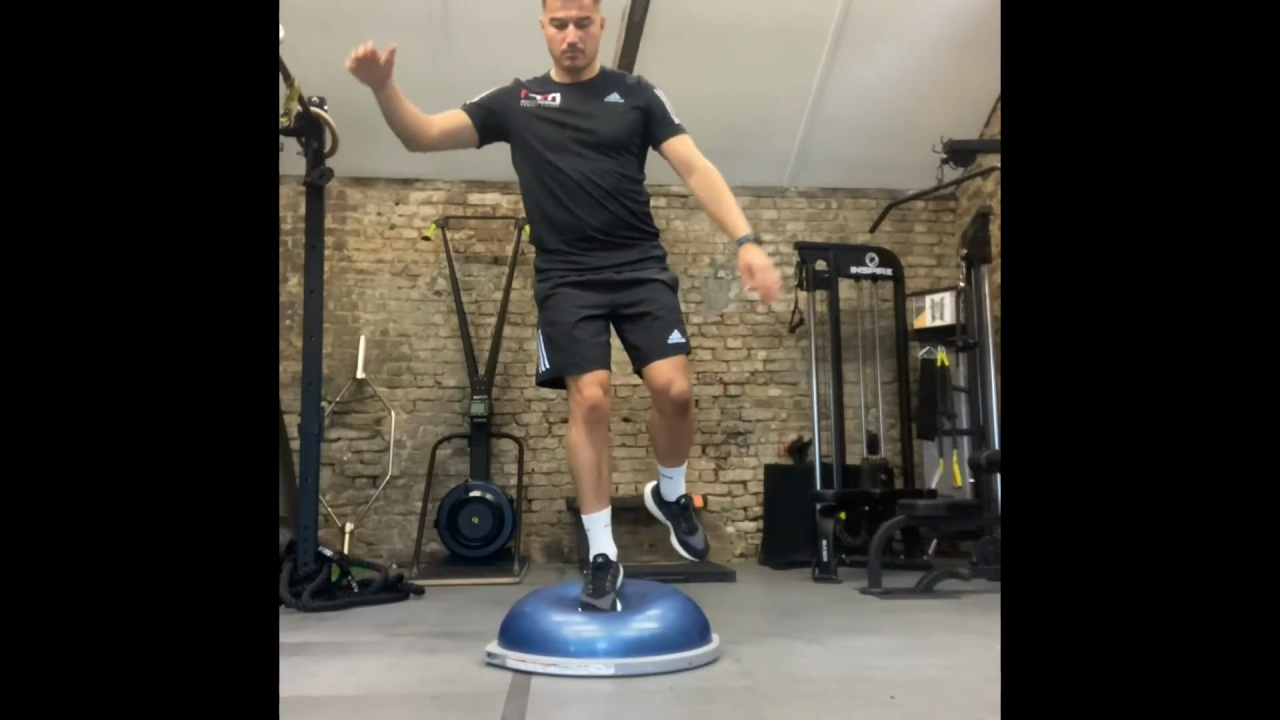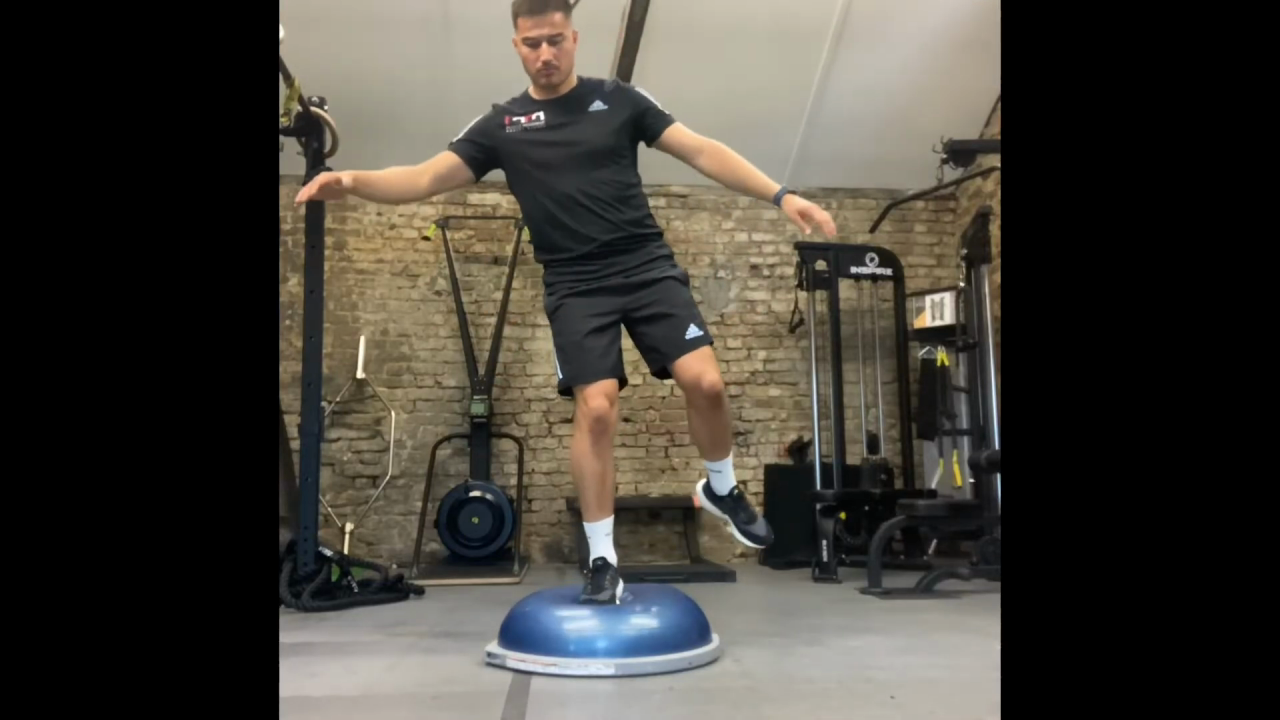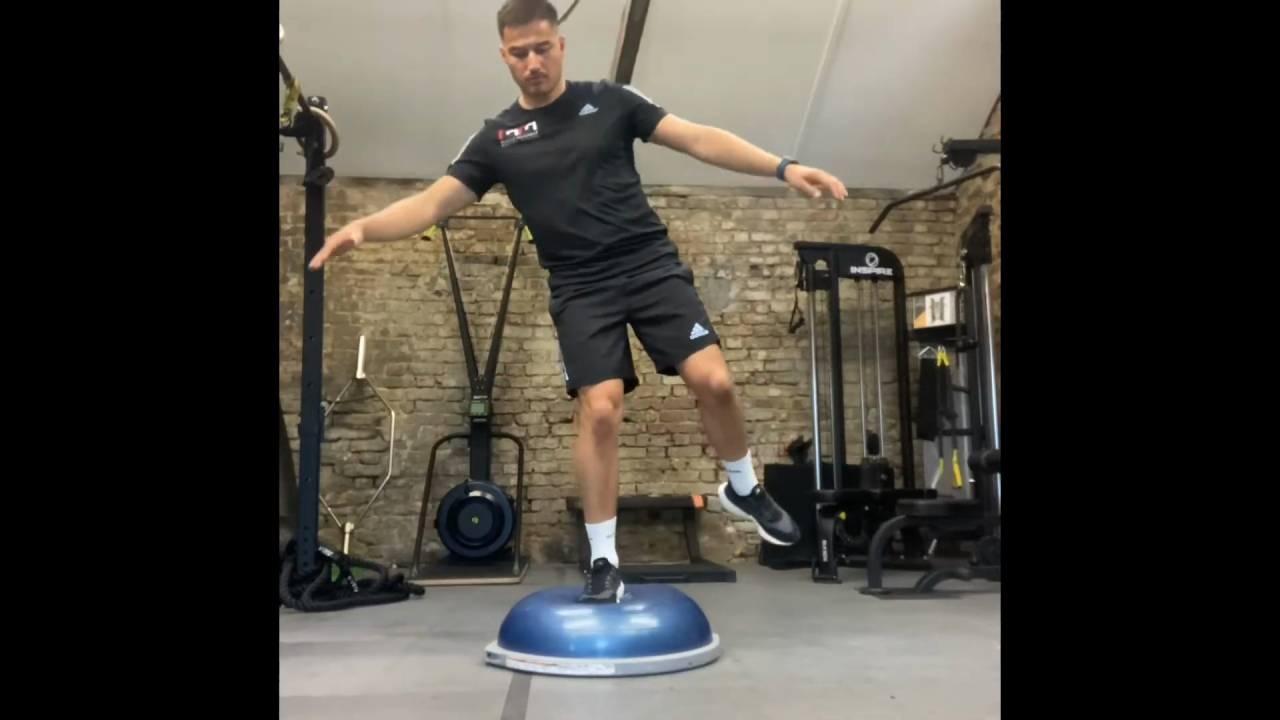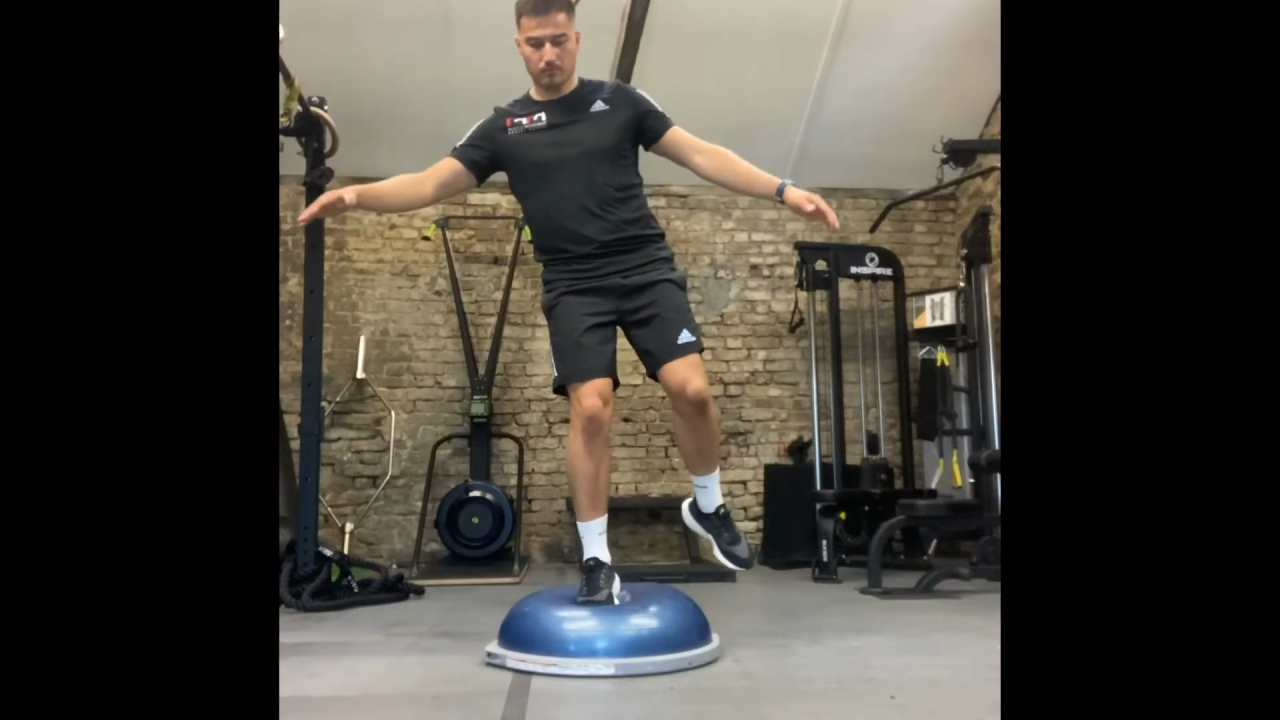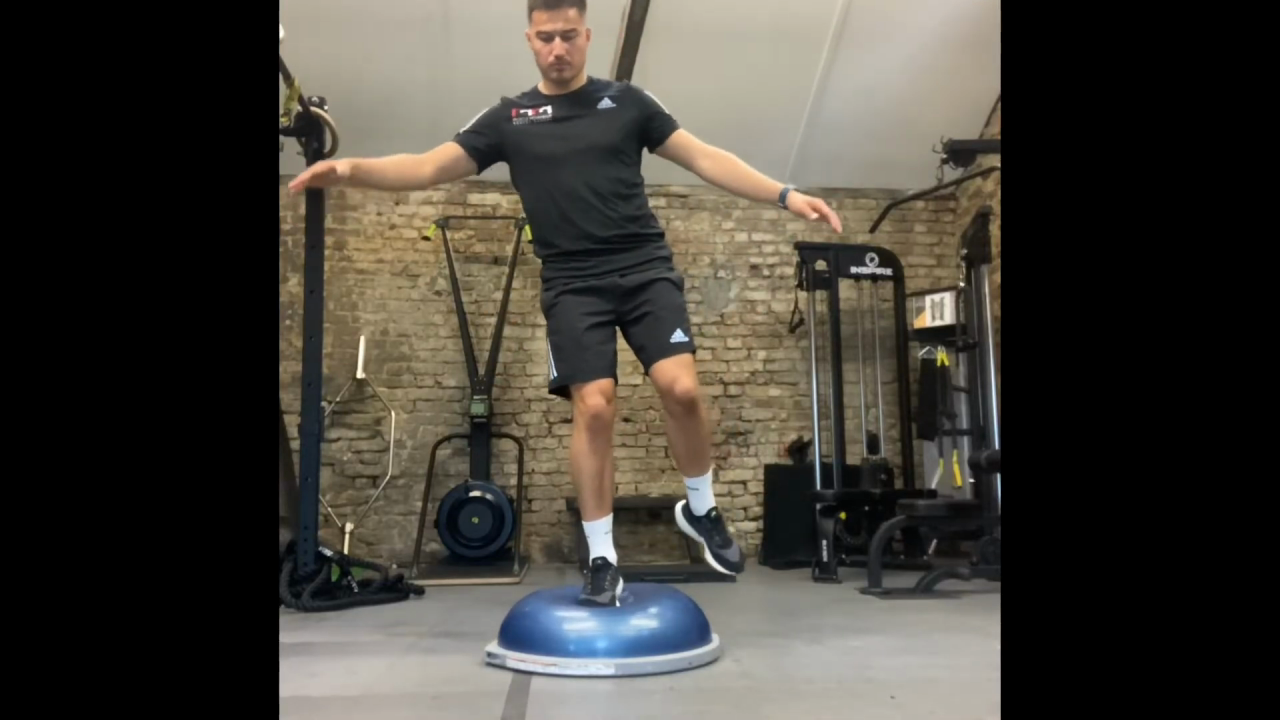
dt=0.5s
person 1, frame 1
left shoulder: (637, 95)
right shoulder: (516, 99)
left elbow: (695, 169)
right elbow: (423, 132)
left wrist: (746, 239)
right wrist: (383, 84)
left hip: (639, 265)
right hip: (567, 277)
left knee: (674, 388)
right knee: (589, 399)
left ankle: (670, 495)
right ankle: (603, 555)
person 1, frame 2
left shoulder: (620, 99)
right shoulder: (501, 125)
left elbow: (700, 151)
right elbow: (425, 179)
left wrist: (780, 194)
right wrist: (353, 181)
left hip: (648, 267)
right hip: (575, 286)
left knee: (705, 382)
right knee: (596, 410)
left ankle: (721, 488)
right ankle: (602, 561)
person 1, frame 3
left shoulder: (611, 100)
right shoulder: (497, 139)
left elbow: (697, 139)
right elbow: (430, 204)
left wrist: (783, 168)
right wrist: (362, 228)
left hip: (652, 266)
right hip: (581, 288)
left knee: (713, 382)
right knee: (600, 410)
left ankle: (744, 489)
right ankle: (603, 561)
person 1, frame 4
left shoulder: (621, 101)
right shoulder: (504, 127)
left elbow: (699, 154)
right elbow: (430, 184)
left wrist: (782, 190)
right wrist: (357, 193)
left hip: (646, 268)
right hip: (574, 286)
left knee: (691, 390)
right knee: (590, 410)
left ankle: (709, 507)
right ankle: (596, 560)
person 1, frame 5
left shoulder: (627, 100)
right shoulder: (509, 119)
left elbow: (705, 158)
right elbow: (427, 168)
left wrist: (786, 195)
right wrist: (350, 167)
left hip: (644, 267)
right hip: (573, 282)
left knee: (681, 388)
right knee: (593, 408)
left ankle: (700, 509)
right ankle: (601, 558)
